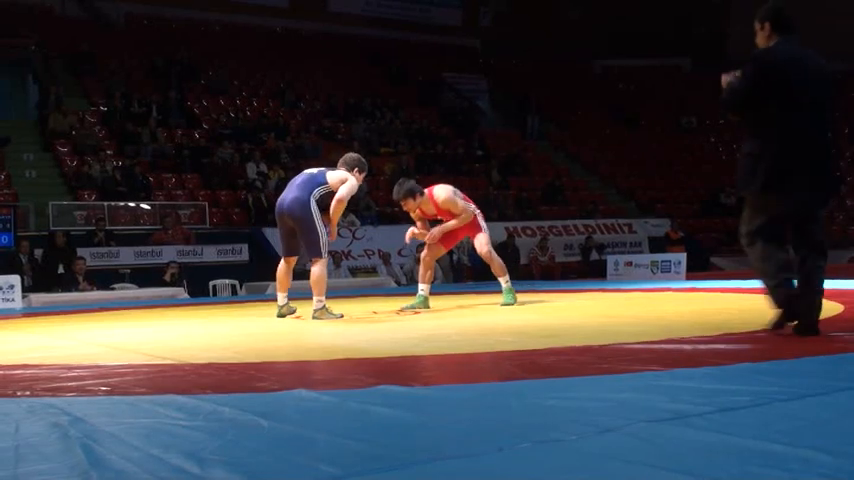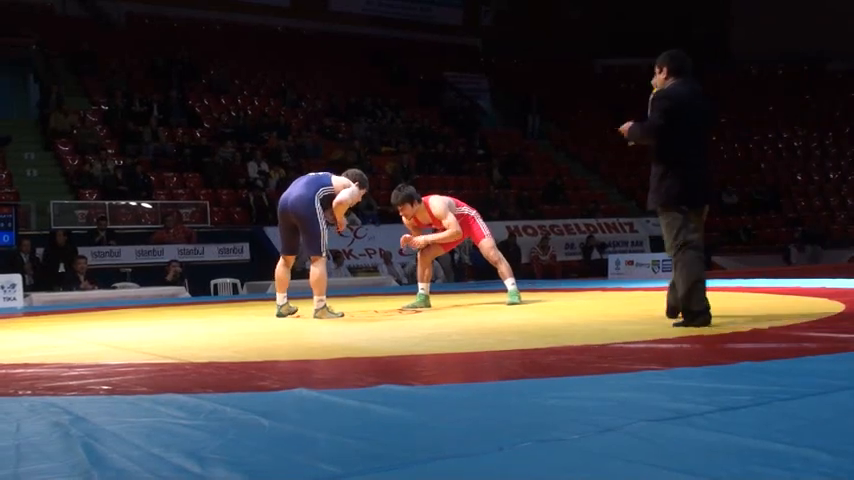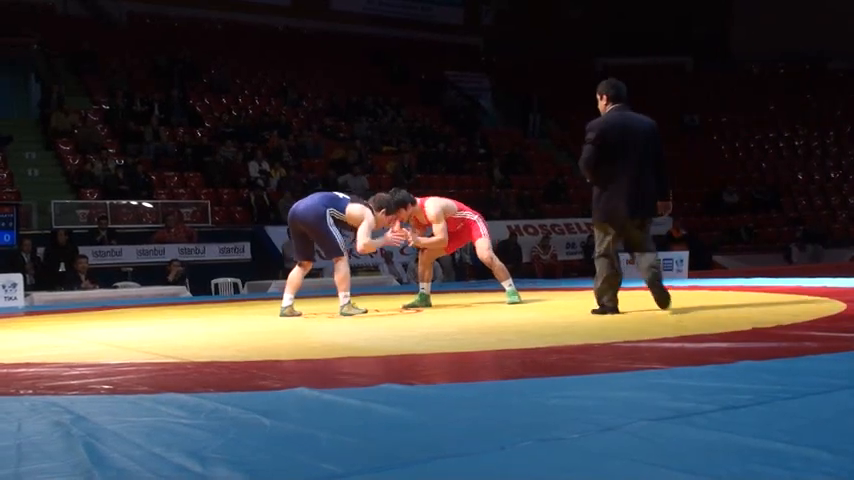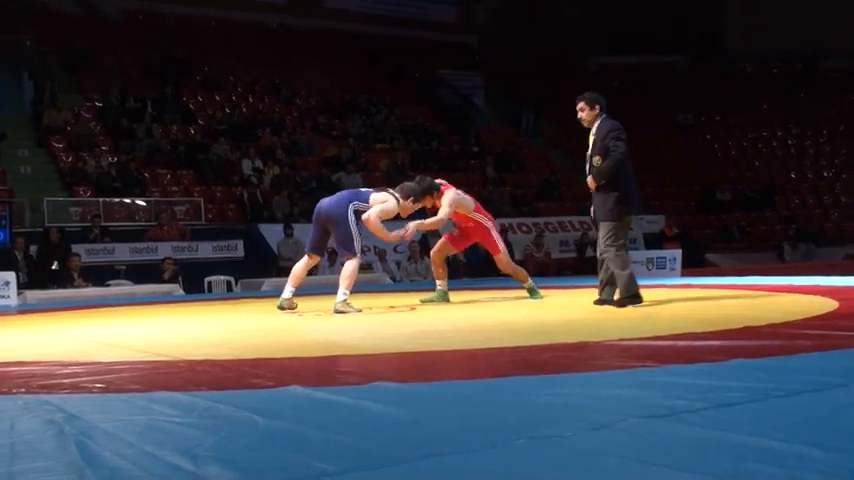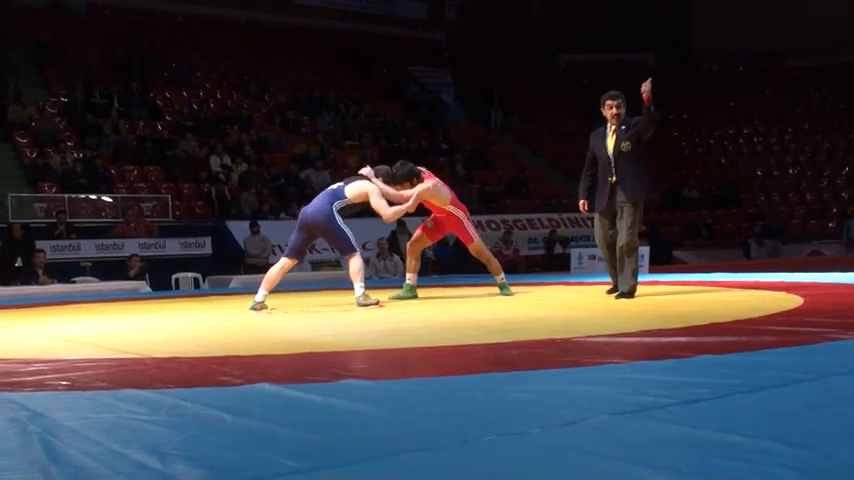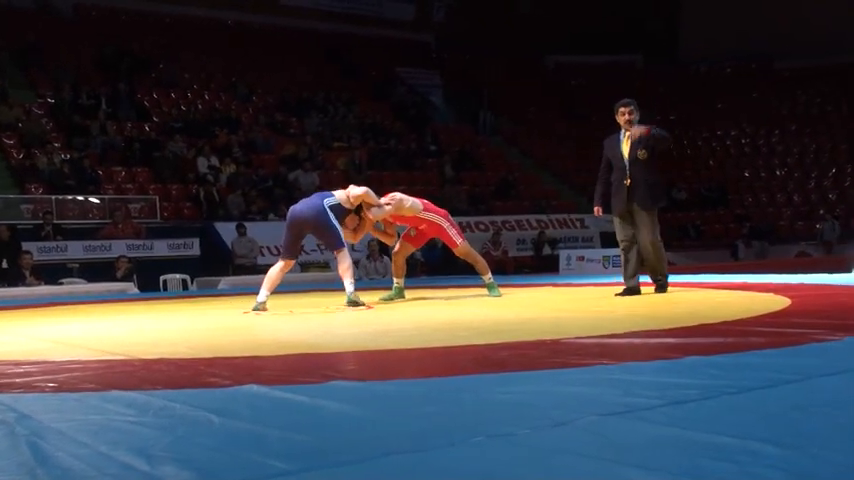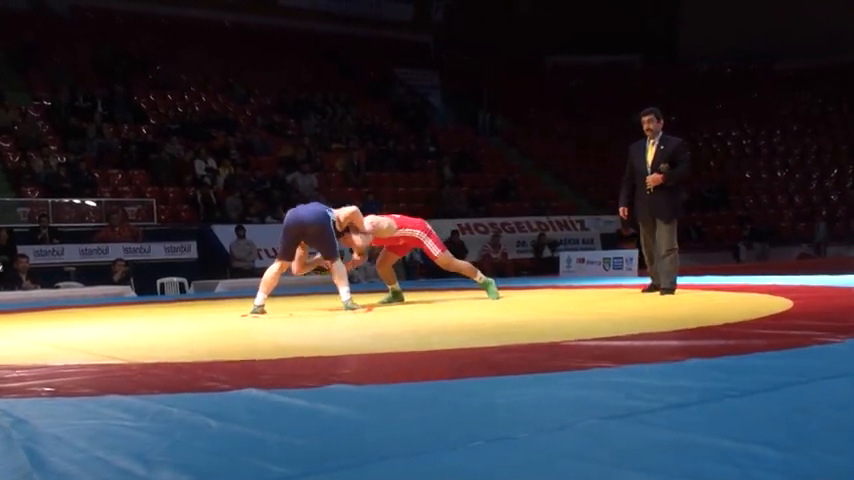
dt=0.7s
person 1, frame 1
left shoulder: (763, 61)
right shoulder: (817, 64)
left elbow: (734, 104)
left wrist: (731, 86)
left hip: (771, 166)
right hip: (812, 165)
left knee: (760, 236)
right knee: (809, 243)
left ankle: (791, 302)
right ankle: (806, 316)
person 1, frame 2
left shoulder: (667, 96)
right shoulder: (700, 99)
left elbow: (654, 132)
left wrist: (632, 130)
left hip: (673, 184)
right hip: (698, 184)
left knee: (683, 245)
right knee: (691, 243)
left ankle: (696, 309)
right ankle: (678, 301)
person 1, frame 3
left shoulder: (598, 126)
right shoulder: (647, 124)
left elbow: (586, 164)
right elbow: (659, 163)
left wrist: (595, 177)
right wrist: (664, 196)
left hip: (609, 200)
right hip: (641, 200)
left knee: (606, 253)
right knee: (643, 247)
left ankle: (607, 302)
right ankle: (655, 282)
person 1, frame 4
left shoulder: (611, 128)
right shoulder: (598, 133)
left elbow: (620, 156)
left wrist: (596, 177)
right wrist: (595, 202)
left hip: (615, 199)
right hip: (607, 199)
left knee: (612, 247)
right knee: (606, 249)
left ankle: (630, 292)
right ankle: (606, 294)
person 1, frame 5
left shoulder: (635, 127)
right shoulder: (596, 136)
left elbow: (650, 124)
right elbow: (589, 169)
left wrist: (647, 99)
right wrist: (584, 195)
left hip: (629, 192)
right hip: (605, 195)
left knee: (627, 241)
right knee: (603, 239)
left ankle: (627, 287)
right ankle: (618, 279)
person 1, frame 6
left shoulder: (649, 136)
right shoulder: (610, 142)
left elbow: (665, 142)
right elbow: (604, 175)
left wrist: (646, 131)
right wrist: (598, 200)
left hip: (644, 197)
right hip: (621, 199)
left knee: (650, 241)
right knee: (626, 243)
left ankle: (660, 280)
right ankle: (631, 285)
person 1, frame 7
left shoulder: (675, 144)
right shoulder: (635, 148)
left elbow: (684, 170)
right elbow: (629, 178)
left wrist: (663, 177)
right wrist: (624, 202)
left hip: (666, 203)
right hip: (643, 204)
left knee: (667, 246)
right knee: (648, 246)
left ankle: (668, 285)
right ankle: (656, 281)
person 2, frame 1
left shoulder: (321, 174)
right shoulder: (350, 180)
right elbow: (340, 198)
left wrist: (324, 215)
right wrist: (333, 224)
left hip: (282, 203)
right hip: (302, 204)
left knee: (288, 258)
right knee: (320, 258)
left ankle: (282, 305)
right ankle: (319, 309)
person 2, frame 2
left shoulder: (322, 181)
right shoulder: (351, 188)
right elbow: (340, 201)
left wrist: (324, 215)
right wrist: (340, 220)
left hip: (284, 201)
right hip: (305, 202)
left knee: (287, 257)
right knee: (318, 257)
left ankle: (282, 306)
right ankle: (320, 308)
person 2, frame 3
left shoulder: (358, 207)
right shoulder: (369, 216)
right elbow: (362, 247)
right wrist: (384, 241)
left hip: (296, 211)
right hip: (315, 212)
left knee: (304, 263)
right knee: (340, 257)
left ankle: (286, 306)
right ankle: (346, 305)
person 2, frame 4
left shoulder: (387, 194)
right shoulder: (393, 204)
right elbow: (368, 217)
right wrist: (388, 236)
left hip: (323, 205)
right hip: (340, 209)
left knee: (311, 257)
right knee: (353, 257)
left ankle: (286, 298)
right ankle: (341, 302)
person 2, frame 5
left shoulder: (354, 181)
right shoulder: (370, 187)
right elbow: (387, 215)
right wrist: (410, 205)
left hip: (307, 214)
right hip: (324, 215)
left knee: (287, 261)
right knee: (353, 254)
left ankle: (258, 301)
right ankle: (361, 296)
person 2, frame 6
right shoulder: (348, 197)
left elbow: (354, 238)
right elbow: (363, 191)
left wrist: (366, 221)
right wrist: (379, 204)
left hip: (295, 212)
right hip: (316, 213)
left knee: (285, 262)
right knee: (341, 251)
left ankle: (260, 301)
right ankle: (351, 294)
person 2, frame 7
left shoulder: (305, 241)
right shoulder: (336, 215)
left elbow: (297, 269)
right elbow: (352, 211)
left wrist: (318, 261)
right wrist: (364, 230)
left hip: (293, 216)
right hip: (318, 219)
left knee: (281, 263)
right knee: (334, 261)
left ankle: (258, 304)
right ankle: (347, 301)
person 3, frame 1
left shoulder: (442, 196)
right shoulder: (416, 211)
left elbow: (468, 214)
right elbow: (427, 235)
left wrist: (442, 228)
right wrist: (415, 232)
left hip: (469, 219)
right hip: (450, 225)
left knee: (485, 250)
right knee: (426, 256)
left ankle: (508, 290)
right ankle: (421, 299)
person 3, frame 2
left shoulder: (436, 206)
right shoulder: (408, 220)
left elbow: (457, 233)
right elbow: (422, 243)
left wrist: (427, 238)
right wrist: (410, 240)
left hip: (469, 219)
right hip: (449, 226)
left knee: (492, 254)
right knee: (423, 255)
left ankle: (513, 292)
right ankle: (422, 298)
person 3, frame 3
left shoulder: (432, 209)
right shoulder: (412, 216)
left elbow: (443, 241)
right elbow: (423, 241)
left wrist: (418, 240)
right wrist: (408, 236)
left hip: (472, 223)
right hip: (455, 231)
left knee: (486, 256)
right knee: (424, 255)
left ankle: (512, 292)
right ankle: (424, 297)
person 3, frame 4
left shoulder: (449, 197)
right shoulder: (435, 186)
left elbow: (440, 220)
left wrist: (417, 225)
left hip: (484, 226)
right hip: (465, 228)
left knee: (506, 267)
right knee: (435, 254)
left ankle: (531, 288)
right ankle: (441, 293)
person 3, frame 5
left shoulder: (428, 186)
right shoulder: (419, 173)
left elbow: (397, 196)
left wrist: (373, 178)
left hip: (457, 217)
right hip: (439, 218)
left knee: (482, 253)
right knee: (412, 246)
left ankle: (503, 285)
right ankle: (409, 288)
person 3, frame 6
left shoulder: (393, 200)
right shoulder: (386, 213)
left elbow: (374, 214)
right elbow: (391, 240)
right wrist: (371, 230)
left hip: (439, 220)
right hip: (420, 225)
left knee: (466, 253)
right knee: (397, 254)
left ankle: (491, 284)
right ankle: (398, 289)
person 3, frame 7
left shoulder: (369, 224)
right shoulder: (359, 233)
left elbow: (361, 242)
right elbow: (360, 255)
left wrist: (350, 230)
left hip: (419, 231)
right hip: (403, 237)
left knee: (450, 264)
right knee: (382, 265)
left ankle: (487, 283)
right ankle: (396, 293)
